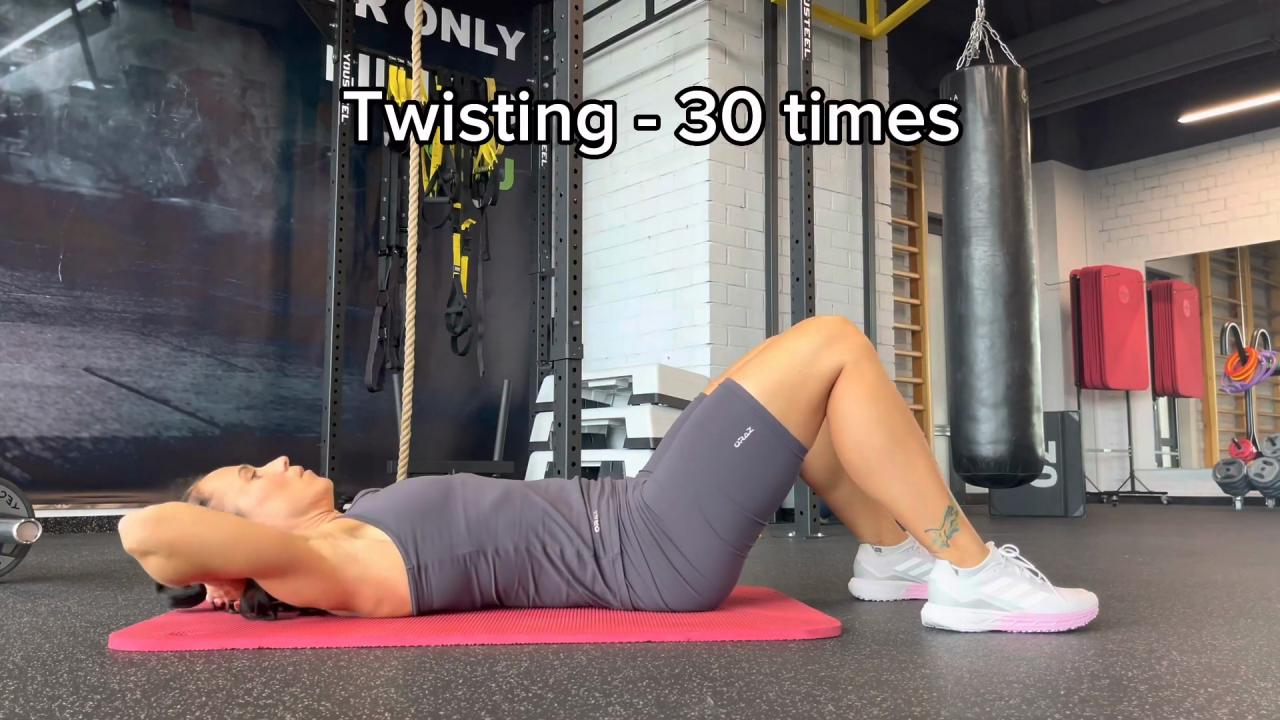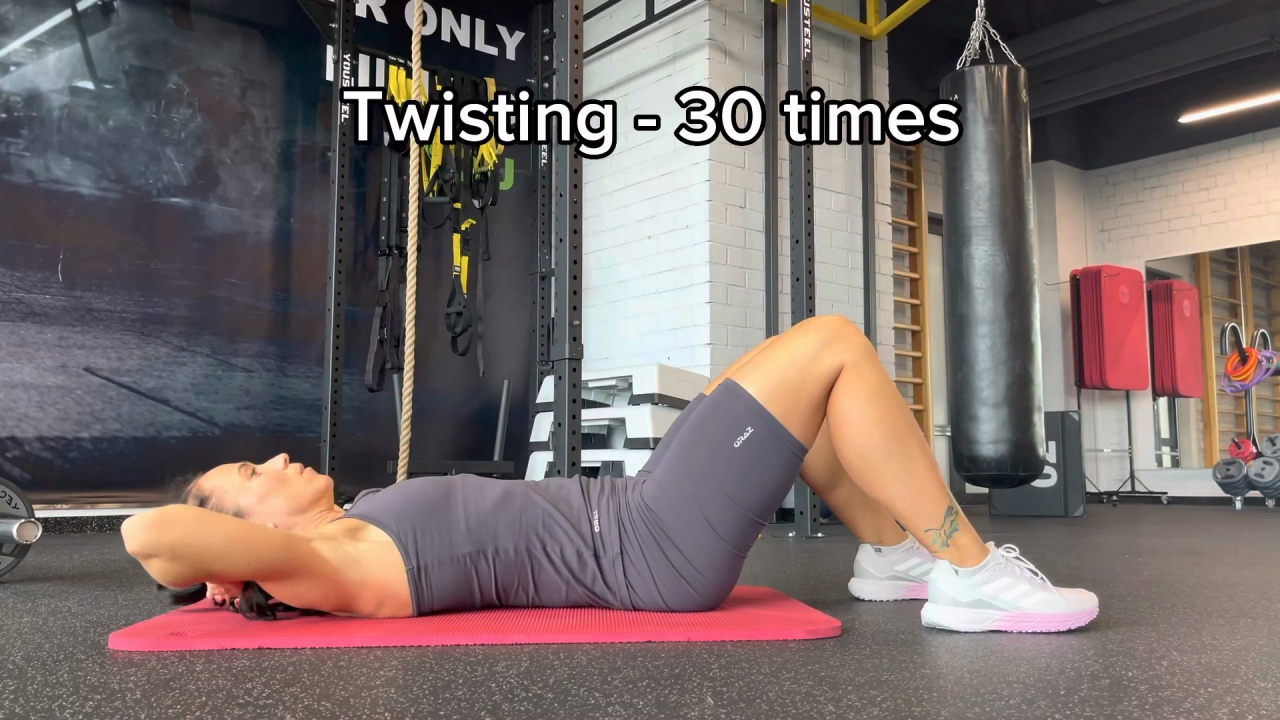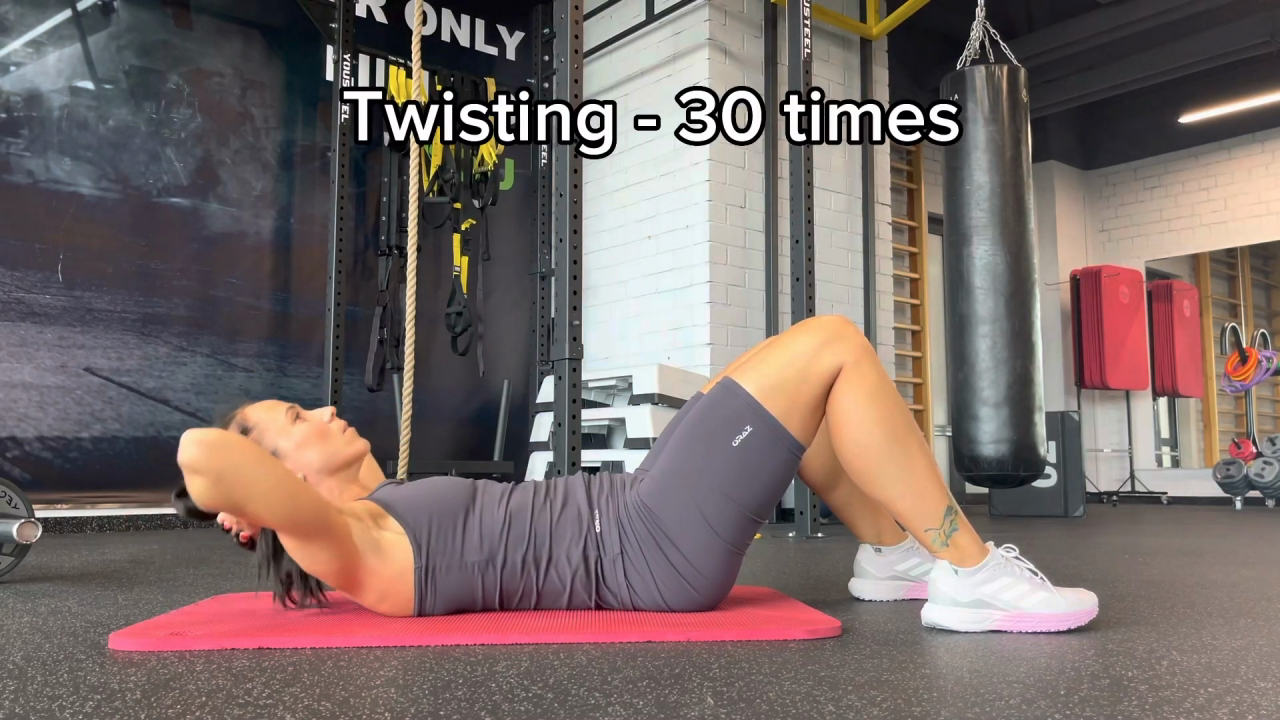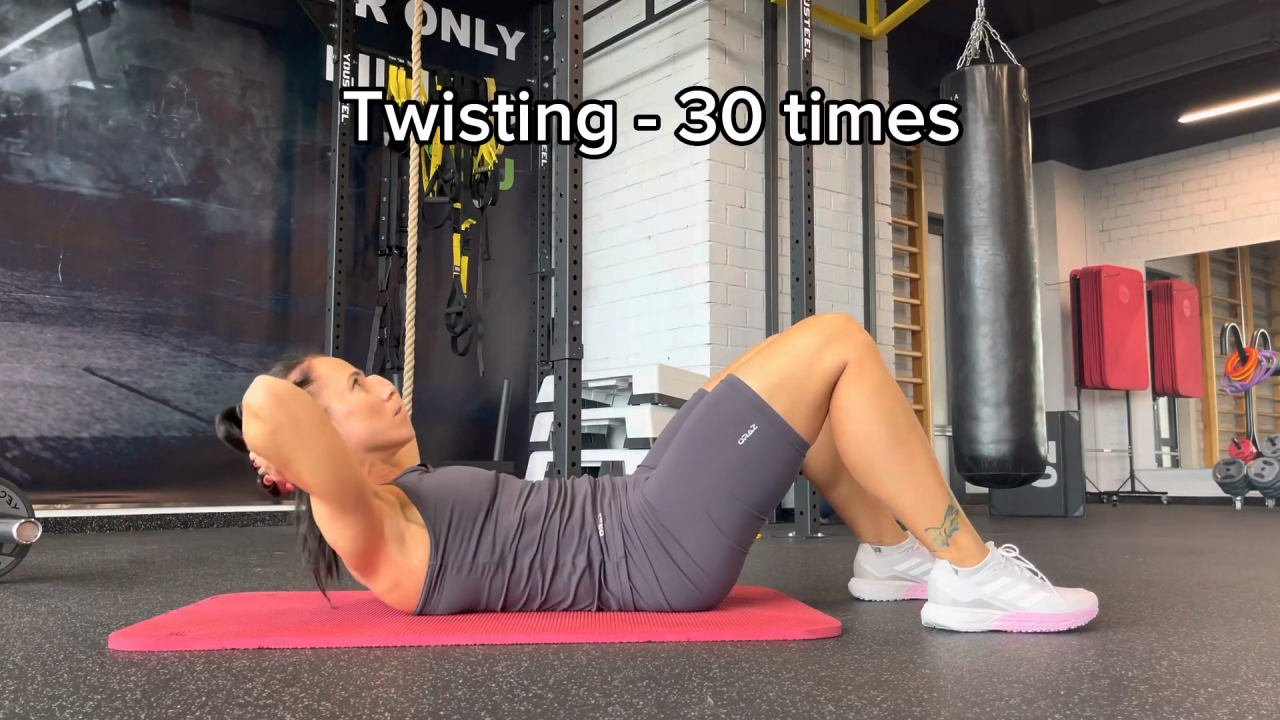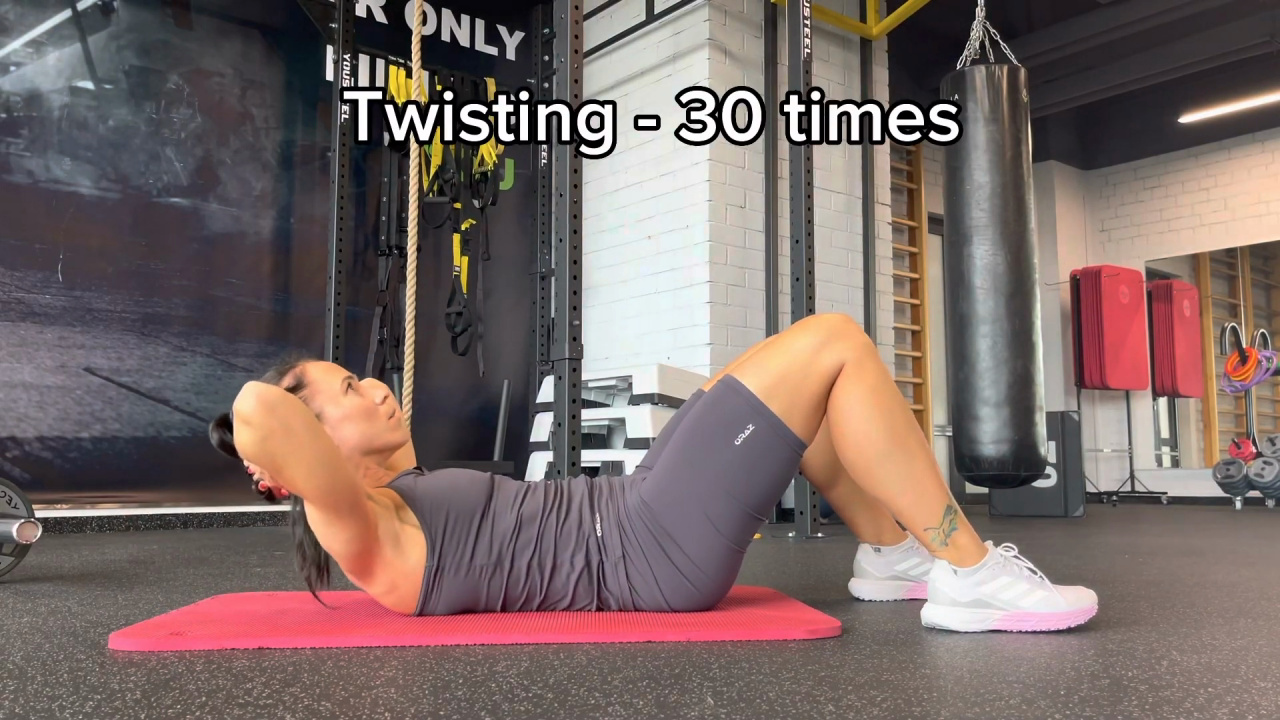
dt=0.3s
person 1, frame 1
left shoulder: (355, 532)
right shoulder: (338, 567)
right elbow: (145, 530)
right wrist: (225, 560)
left hip: (630, 516)
right hip: (657, 551)
left knee: (806, 376)
right knee: (835, 344)
left ankle: (892, 555)
right ankle: (971, 575)
person 1, frame 2
left shoulder: (356, 535)
right shoulder: (343, 569)
right elbow: (148, 533)
right wrist: (206, 554)
left hip: (632, 521)
right hip: (657, 551)
left knee: (809, 375)
right knee: (837, 345)
left ankle: (893, 555)
right ankle: (973, 576)
person 1, frame 3
left shoulder: (377, 521)
right shoulder: (355, 548)
right elbow: (198, 452)
right wrist: (241, 475)
left hip: (633, 519)
right hip: (651, 551)
left knee: (807, 378)
right knee: (834, 345)
left ankle: (891, 553)
right ankle: (971, 576)
person 1, frame 4
left shoulder: (399, 501)
right shoulder: (373, 532)
right elbow: (267, 404)
right wrist: (283, 439)
left hip: (635, 522)
right hip: (658, 555)
left knee: (812, 372)
right knee: (839, 344)
left ankle: (892, 555)
right ankle: (971, 576)
person 1, frame 5
left shoulder: (392, 505)
right shoulder: (367, 538)
right elbow: (255, 409)
right wrist: (279, 446)
left hip: (631, 517)
right hip: (656, 556)
left knee: (812, 376)
right knee: (836, 344)
left ankle: (892, 554)
right ankle: (971, 575)
